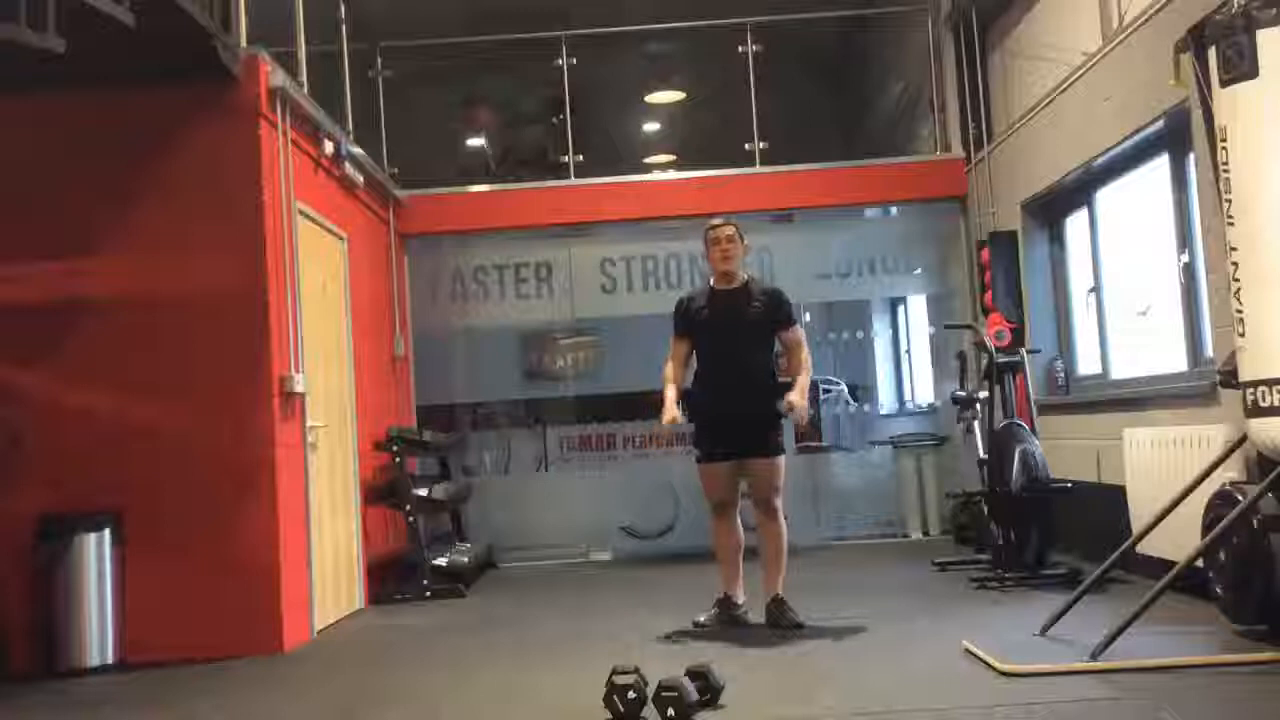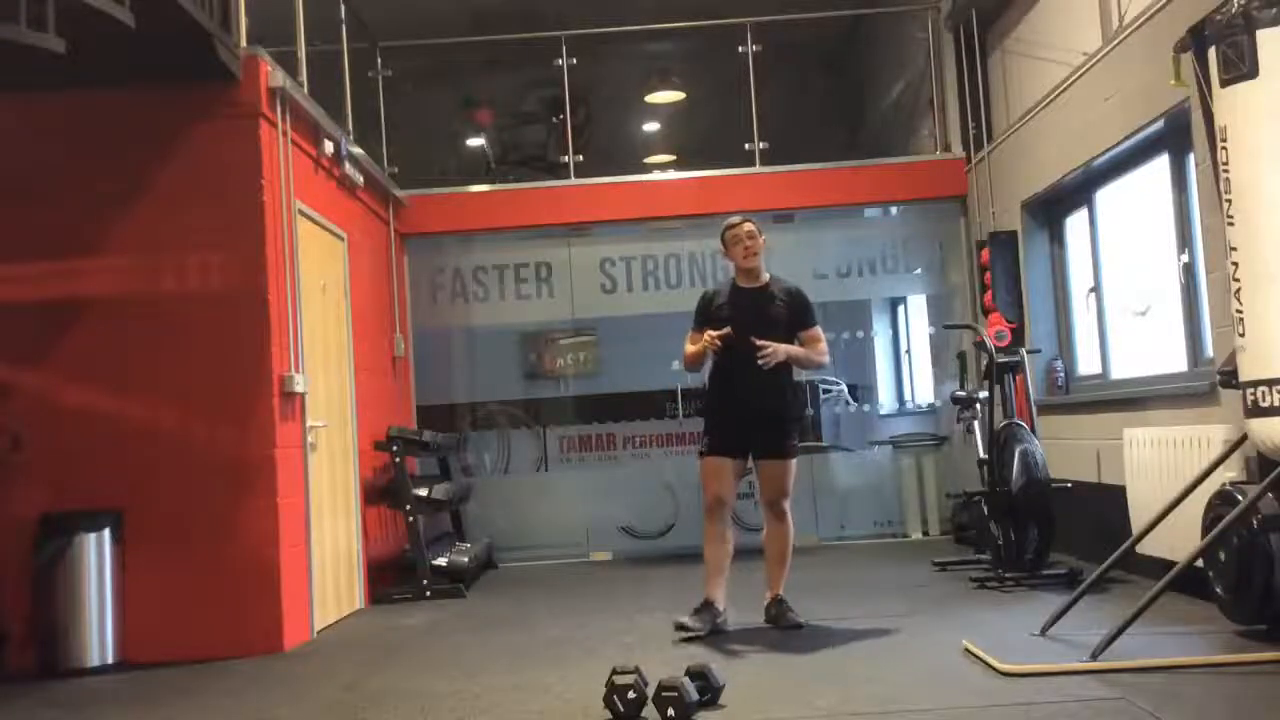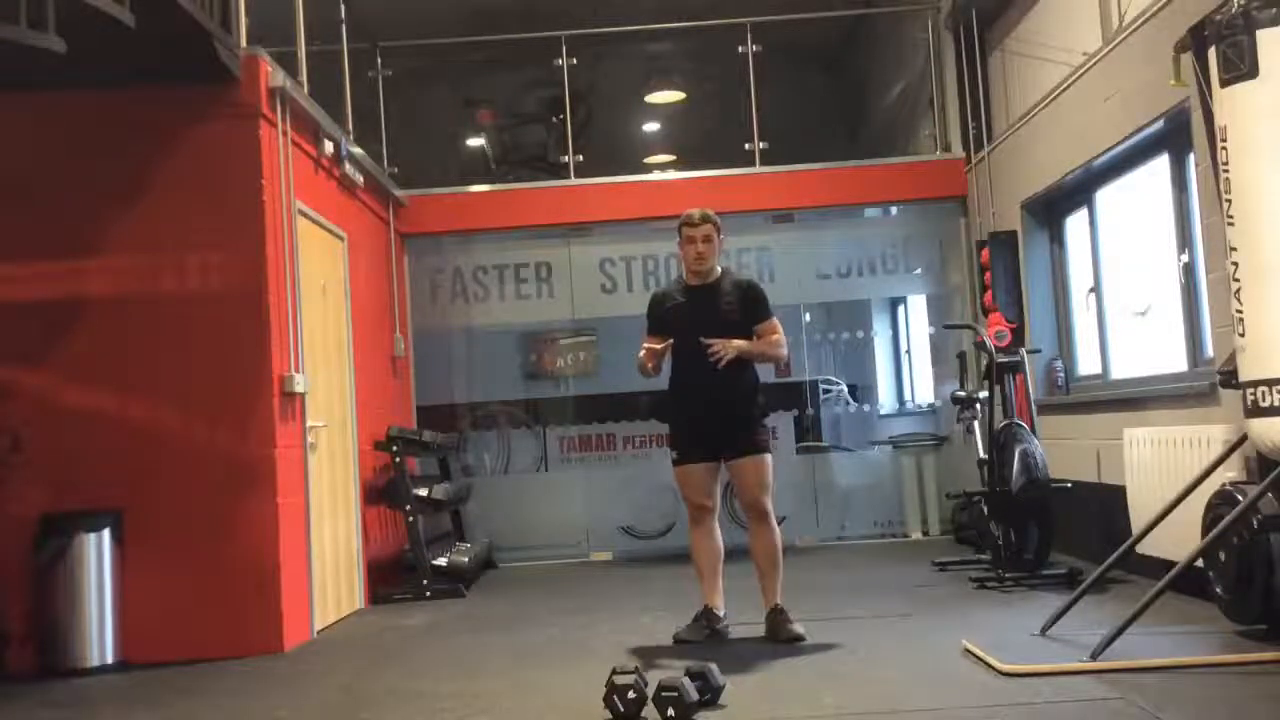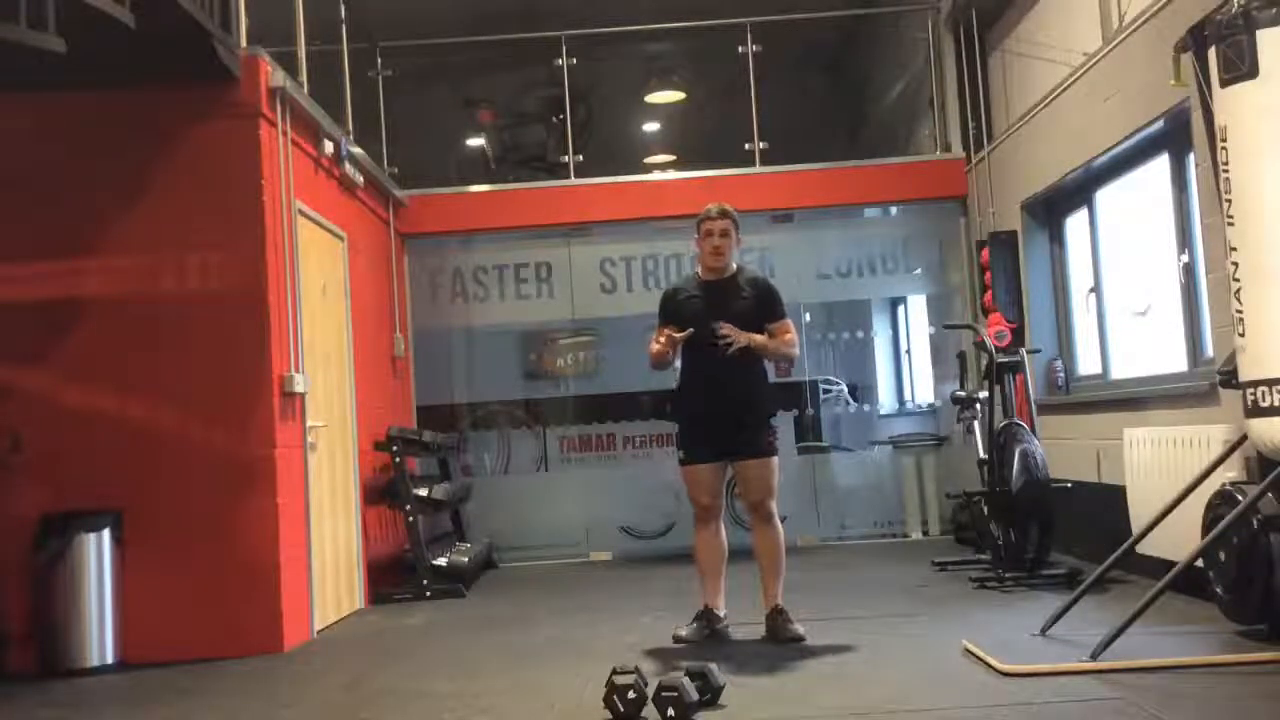
dt=1s
person 1, frame 1
left shoulder: (770, 297)
right shoulder: (690, 305)
left elbow: (799, 349)
right elbow: (676, 361)
left wrist: (800, 389)
right wrist: (670, 400)
left hip: (762, 418)
right hip: (712, 421)
left knee: (769, 506)
right knee: (722, 509)
left ankle: (775, 599)
right ankle: (731, 600)
person 1, frame 2
left shoulder: (791, 296)
right shoulder: (713, 300)
left elbow: (821, 354)
right elbow: (690, 362)
left wrist: (787, 350)
right wrist: (703, 347)
left hip: (776, 416)
right hip: (724, 418)
left knee: (777, 507)
right knee: (716, 506)
left ankle: (775, 600)
right ankle: (714, 604)
person 1, frame 3
left shoulder: (745, 290)
right shoulder: (664, 300)
left elbow: (779, 347)
right elbow: (651, 364)
left wrist: (740, 346)
right wrist: (647, 359)
left hip: (743, 416)
right hip: (690, 421)
left knee: (759, 509)
right knee: (700, 512)
left ankle: (775, 610)
right ankle: (713, 612)
person 1, frame 4
left shoulder: (759, 288)
right shoulder: (677, 295)
left elbow: (791, 347)
right elbow: (657, 361)
left wrist: (752, 340)
right wrist: (664, 348)
left hip: (751, 417)
right hip: (698, 421)
left knee: (763, 509)
right knee: (705, 513)
left ankle: (775, 611)
right ankle: (712, 612)
